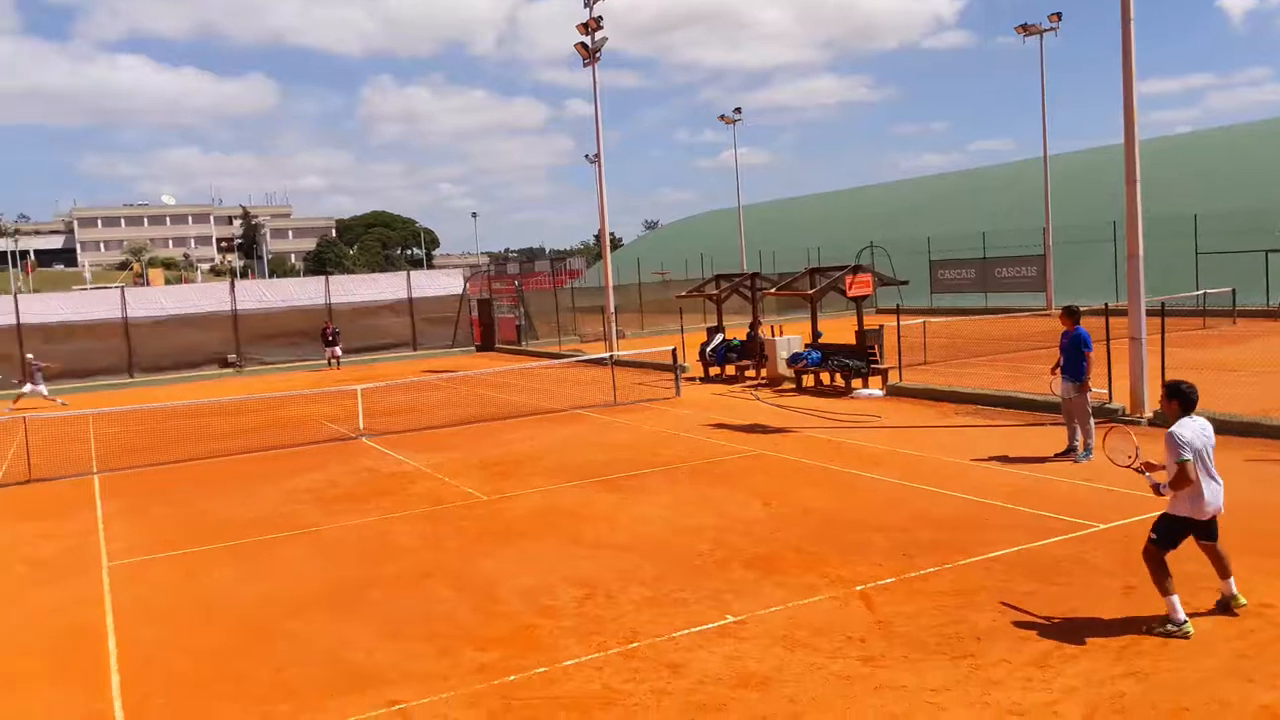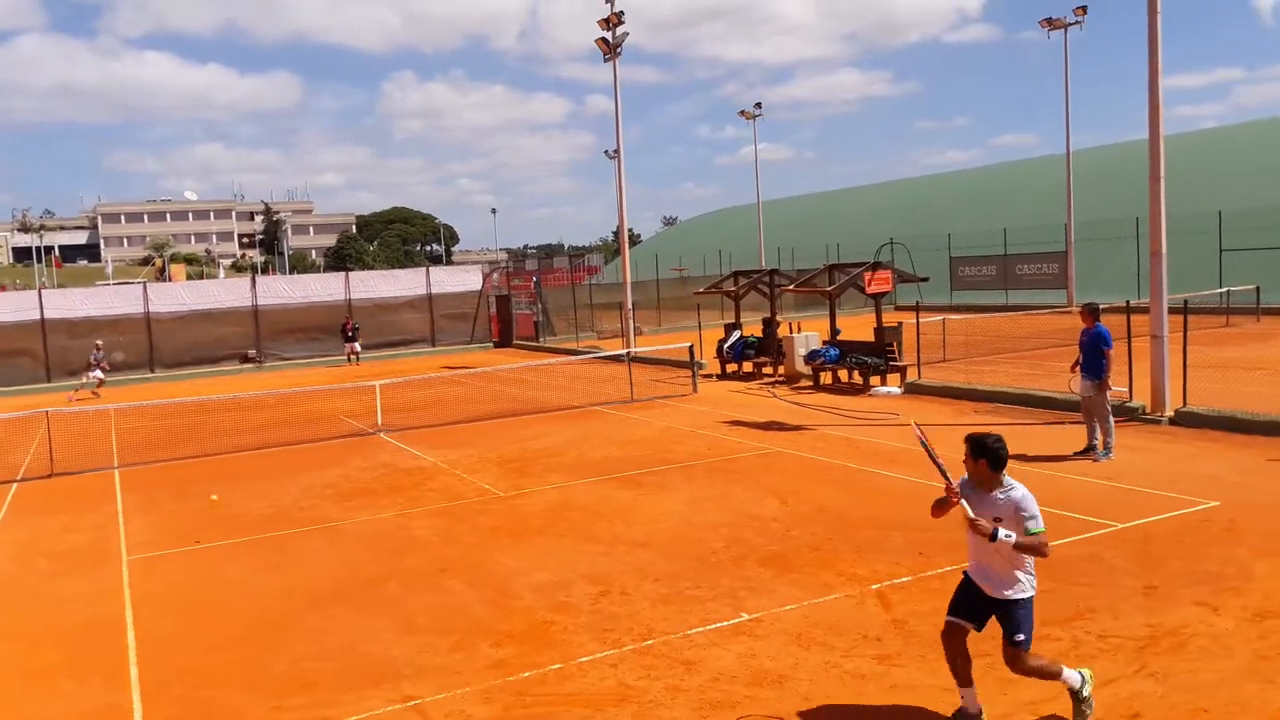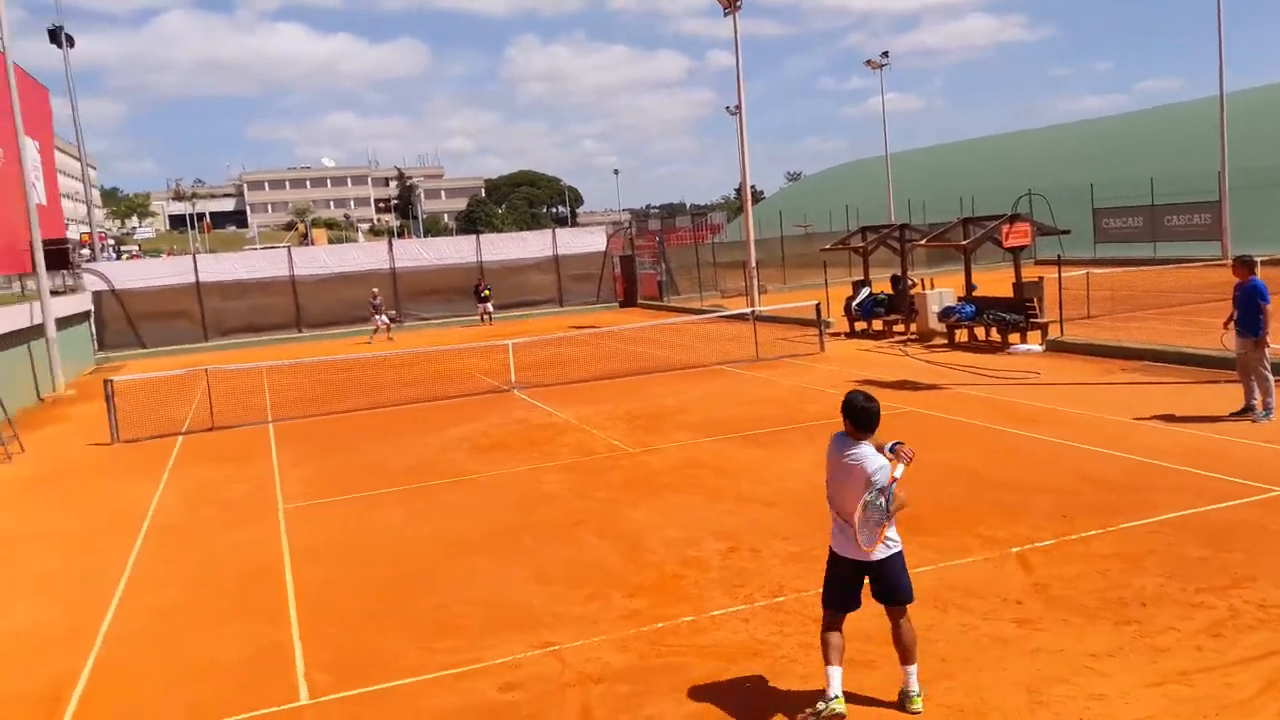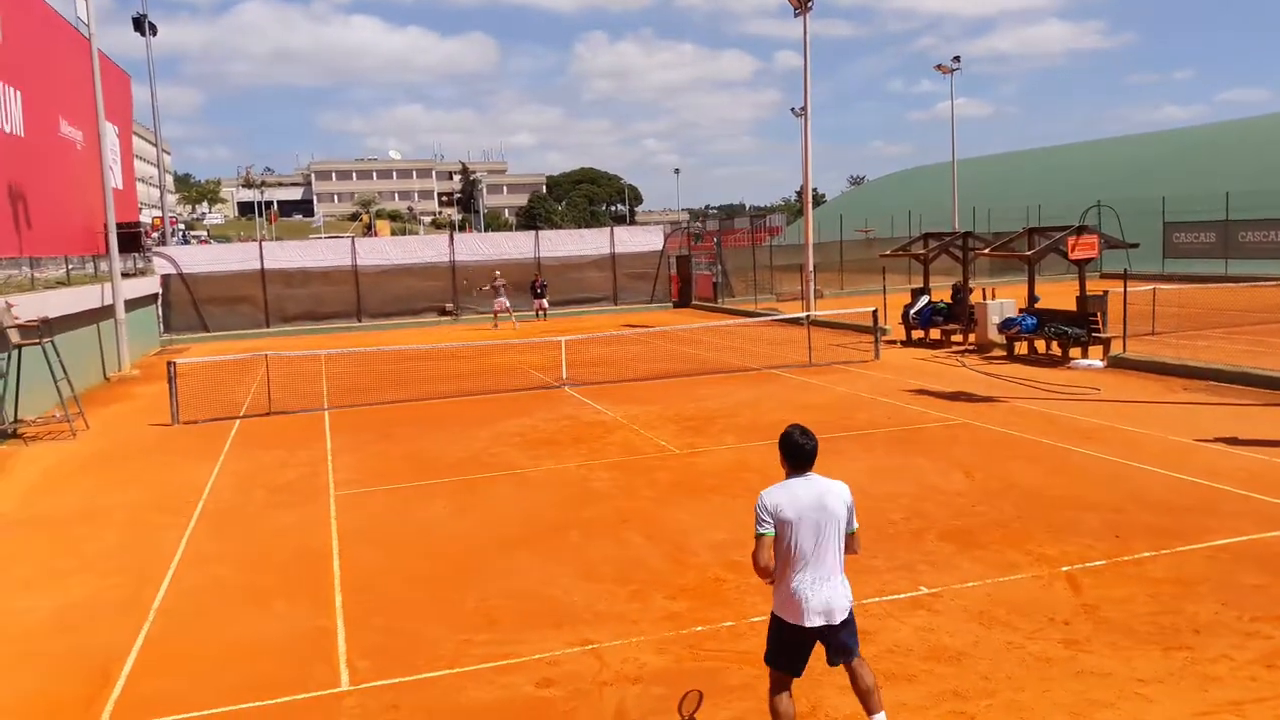
dt=1s
person 1, frame 1
left shoulder: (1176, 433)
right shoulder: (1204, 425)
left elbow: (1186, 477)
left wrist: (1162, 488)
right wrist: (1161, 466)
left hip: (1187, 507)
right hip: (1211, 501)
left knee: (1152, 554)
right knee: (1209, 544)
left ankle: (1178, 620)
right ankle: (1232, 596)
person 1, frame 2
left shoulder: (1020, 499)
right shoulder: (969, 484)
left elbow: (1042, 547)
right elbow: (936, 511)
left wrist: (995, 534)
right wrist: (948, 500)
left hip: (1014, 588)
right hip: (978, 577)
left knee: (1018, 661)
right knee: (951, 635)
left ankle: (1077, 682)
person 1, frame 3
left shoulder: (837, 443)
right shoulder: (877, 467)
left wrist: (891, 448)
right wrist: (896, 501)
left hip: (844, 551)
right hip: (882, 551)
left knee: (832, 622)
right knee: (899, 616)
right ankle: (912, 692)
person 1, frame 4
left shoulder: (770, 498)
right shoulder: (840, 491)
left elbow: (762, 563)
right elbow: (853, 547)
left wrist: (771, 578)
left hip: (793, 607)
right hip: (837, 601)
left knee: (780, 682)
right knee: (854, 662)
